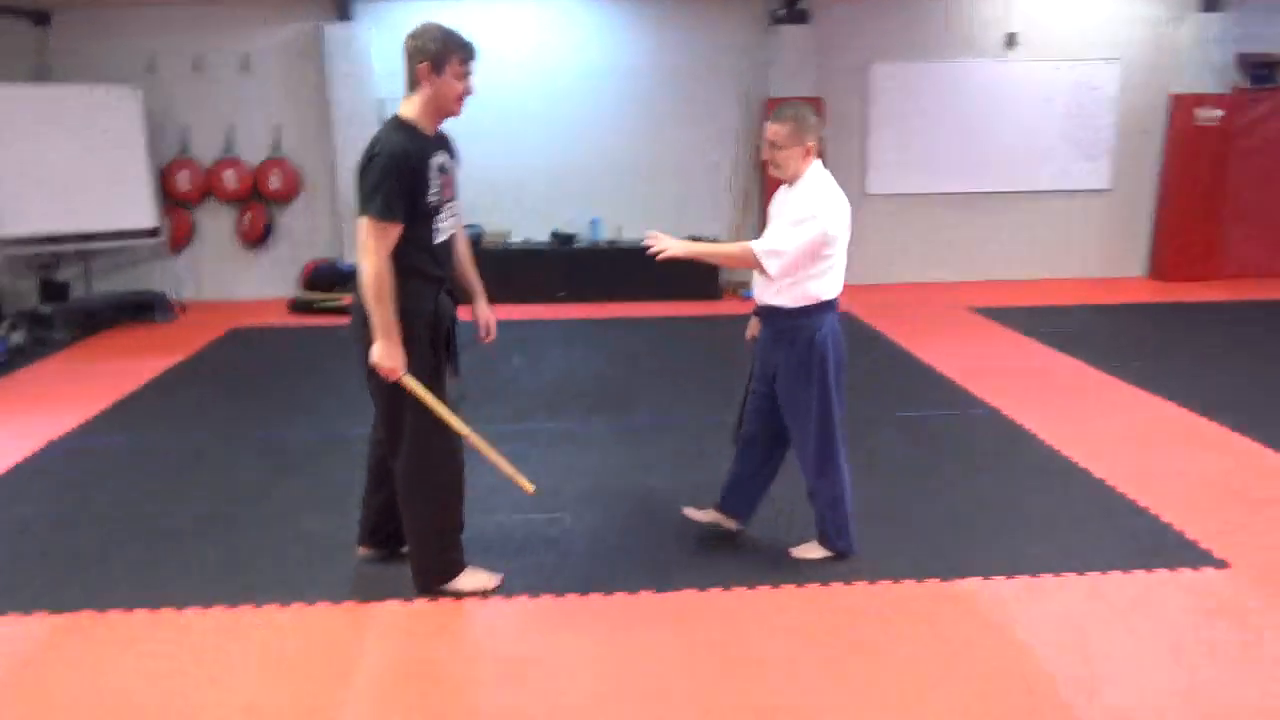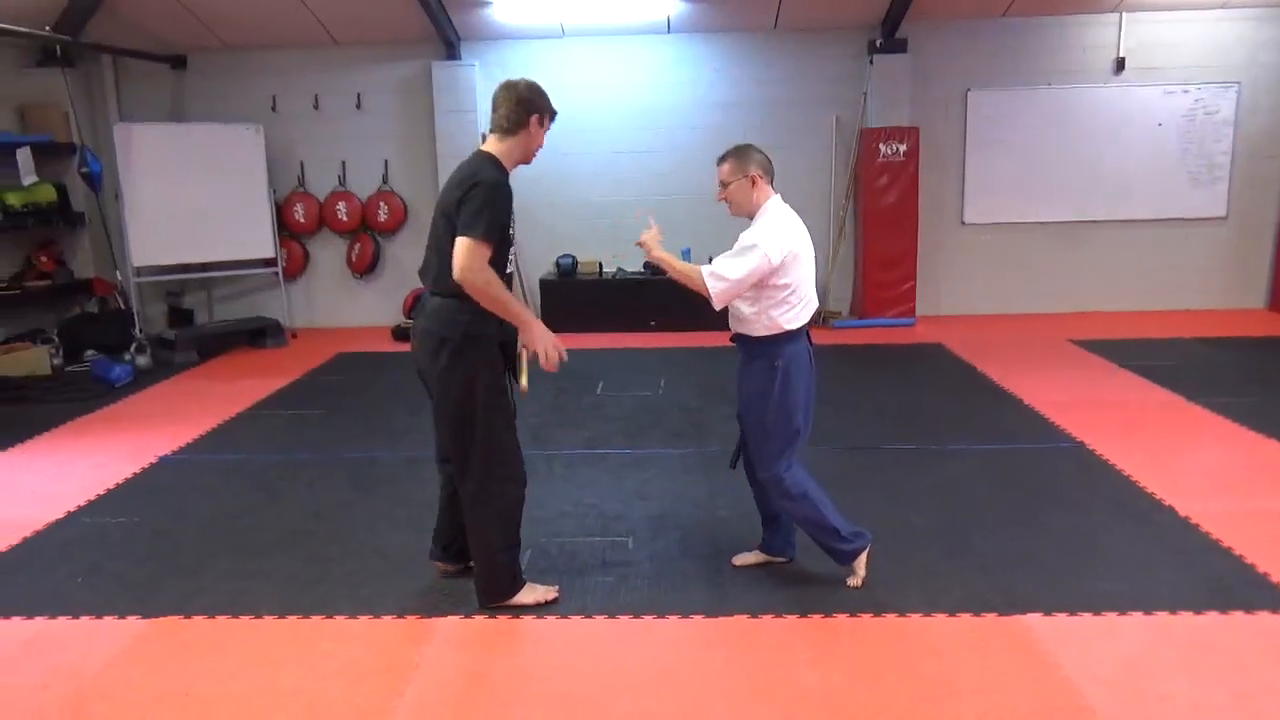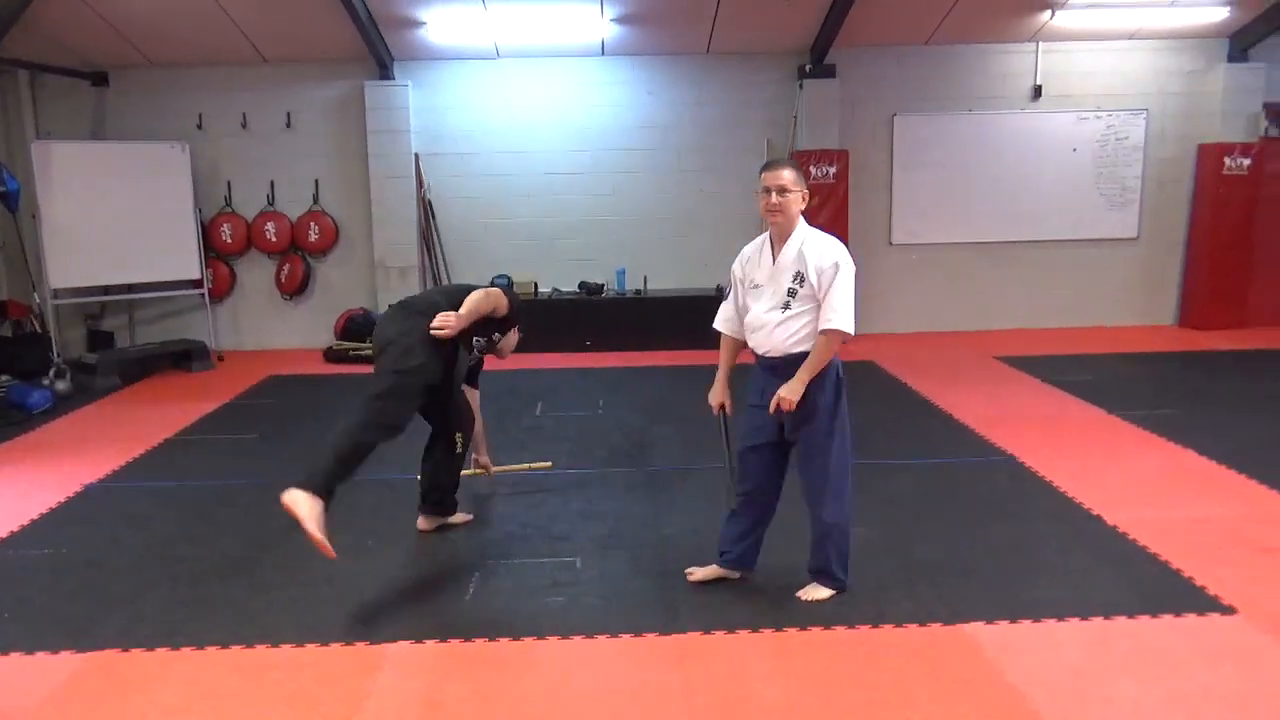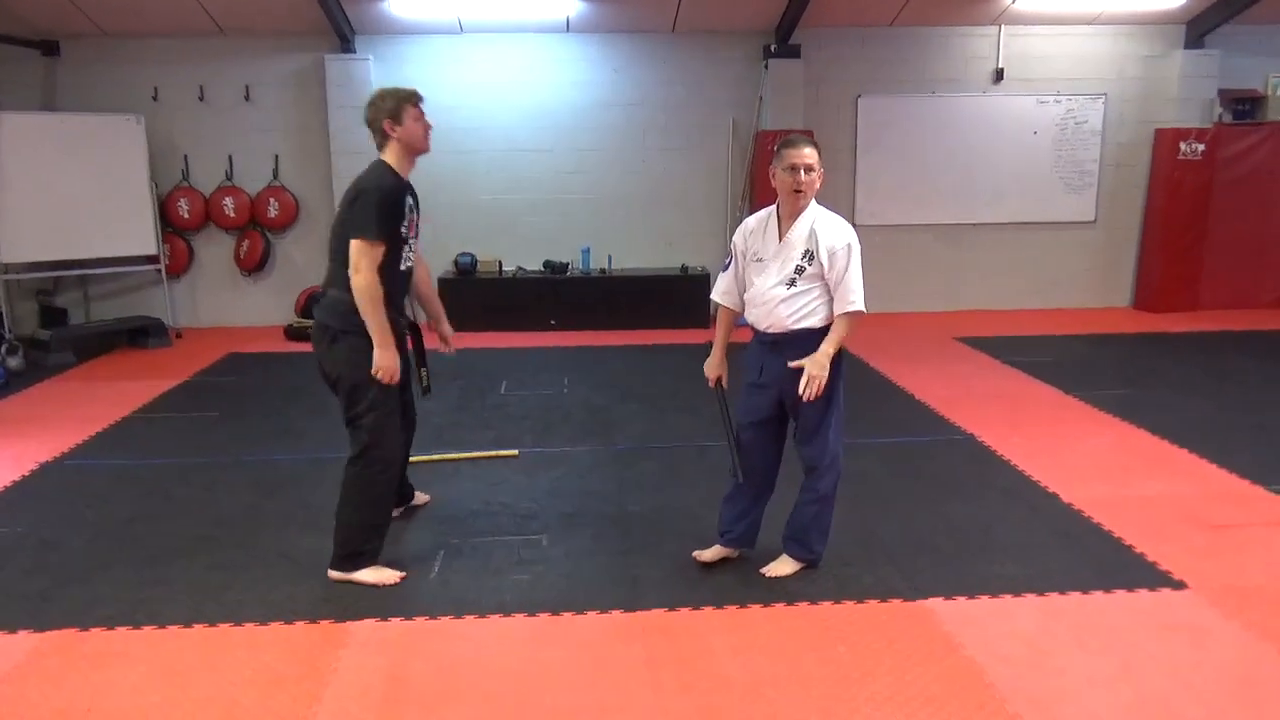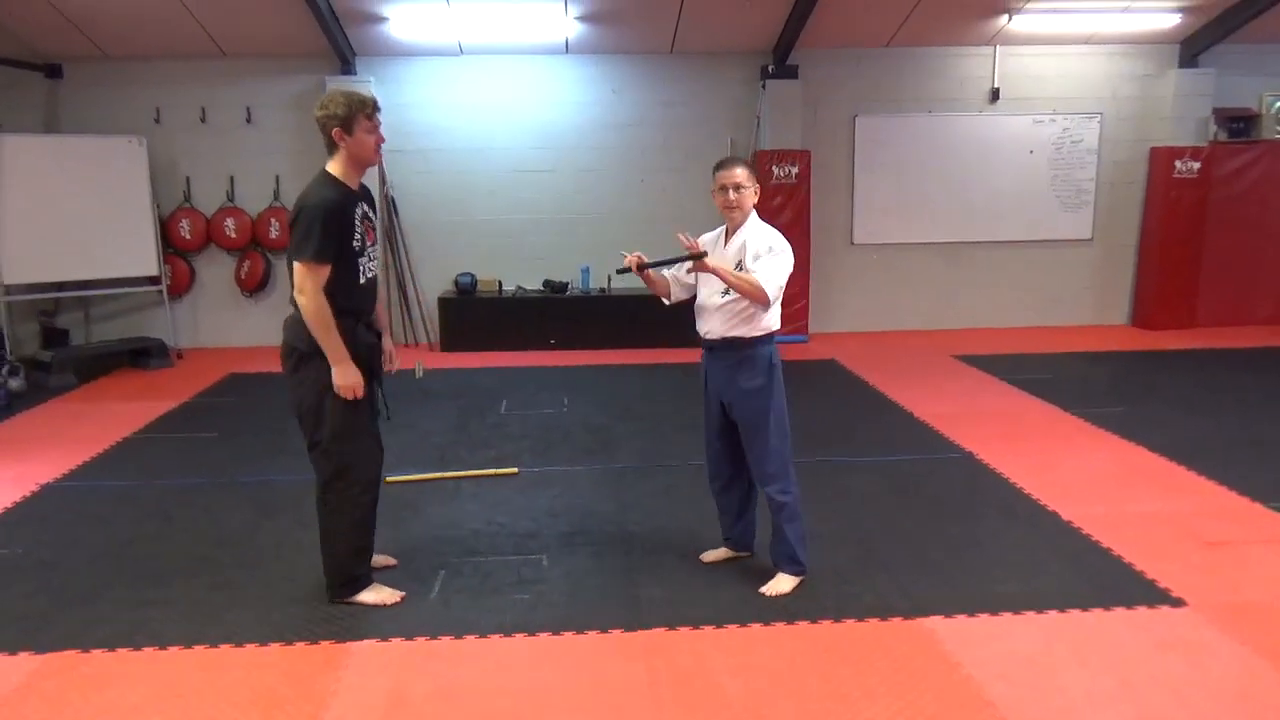
dt=1s
person 1, frame 1
left shoulder: (440, 144)
right shoulder: (394, 152)
right elbow: (373, 252)
left wrist: (477, 297)
right wrist: (385, 340)
left hip: (429, 308)
right hip: (401, 315)
left knee: (400, 429)
right knee: (429, 442)
left ankle: (381, 533)
right ankle: (440, 566)
person 1, frame 2
left shoulder: (476, 171)
right shoulder: (491, 181)
right elbow: (467, 269)
left wrist: (512, 326)
right wrist: (531, 326)
left hip: (450, 330)
right hip: (459, 337)
left knee: (464, 449)
right knee: (494, 462)
left ankle: (452, 550)
right ankle: (501, 584)
person 1, frame 3
left shoulder: (475, 349)
right shoulder: (508, 306)
left elbow: (470, 402)
right elbow: (487, 297)
left wrist: (481, 453)
right wrist: (462, 319)
right hip: (415, 333)
left knee: (456, 422)
right knee: (384, 411)
left ankle: (435, 508)
right ankle: (309, 494)
person 1, frame 4
left shoulder: (403, 190)
right shoulder: (376, 189)
left elbow: (411, 264)
right elbow: (361, 271)
left wrist: (439, 320)
right wrist: (382, 346)
left hip: (381, 323)
right hip: (353, 330)
left knee: (398, 417)
right knee: (376, 437)
left ankle: (393, 496)
right ankle: (351, 559)
person 1, frame 5
left shoulder: (360, 196)
right shoulder: (322, 203)
right elbow: (307, 291)
left wrist: (382, 334)
right wrist: (339, 363)
left hip: (353, 342)
right hip: (324, 352)
left knee: (359, 457)
right knee: (349, 465)
left ankle: (349, 551)
right ankle: (349, 580)
person 2, frame 1
left shoulder: (819, 202)
right shoulder: (791, 192)
left elbow: (760, 256)
left wrist: (688, 249)
right wrist: (763, 314)
left hip: (808, 334)
right hip: (781, 328)
left knee: (815, 438)
right knee: (760, 427)
left ankle: (835, 537)
right ankle: (732, 510)
person 2, frame 2
left shoulder: (769, 235)
right shoulder: (775, 222)
left elbow: (709, 284)
left wrist: (657, 253)
left hip: (775, 360)
right hip: (768, 354)
left knee: (776, 466)
right knee: (758, 458)
left ankle: (849, 545)
right ankle: (776, 544)
person 2, frame 3
left shoulder: (827, 252)
right shoulder: (749, 256)
left elbow: (836, 329)
right elbow: (733, 325)
left wrist: (799, 382)
right wrist: (721, 381)
left hip: (813, 378)
right hip: (765, 376)
left knee: (824, 483)
right knee: (753, 475)
left ankle: (829, 574)
right ankle: (732, 560)
person 2, frame 4
left shoulder: (835, 232)
right shoulder: (751, 229)
left elbow: (849, 305)
right elbow: (730, 295)
left wrist: (822, 357)
right wrist: (718, 353)
left hip: (811, 356)
right hip: (762, 352)
left knee: (818, 456)
right knee: (751, 450)
left ankle: (802, 548)
right ankle: (733, 538)
person 2, frame 5
left shoulder: (770, 242)
right shoulder: (707, 243)
left elbow: (761, 291)
right elbow: (671, 288)
left wrist: (708, 265)
right wrist: (644, 271)
left hip: (754, 362)
right hip: (715, 359)
left knee: (771, 464)
right knee: (723, 460)
left ankle: (790, 563)
right ankle: (738, 540)
